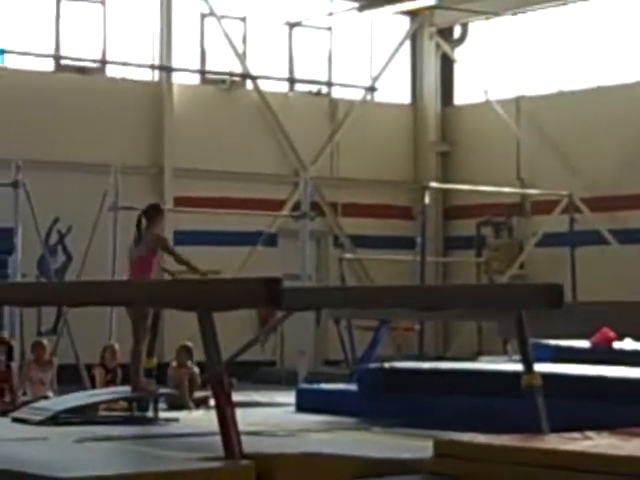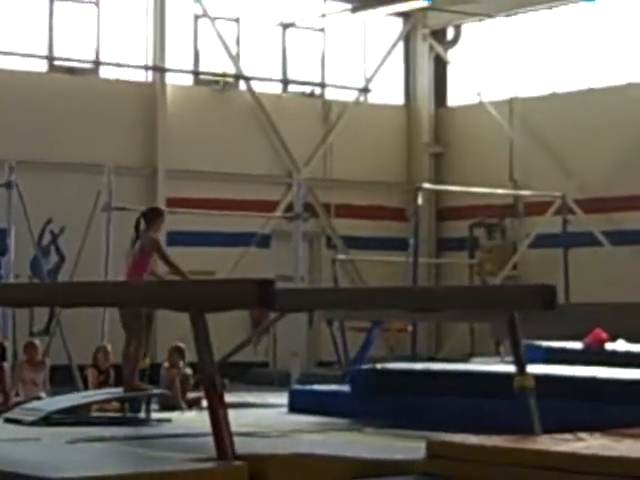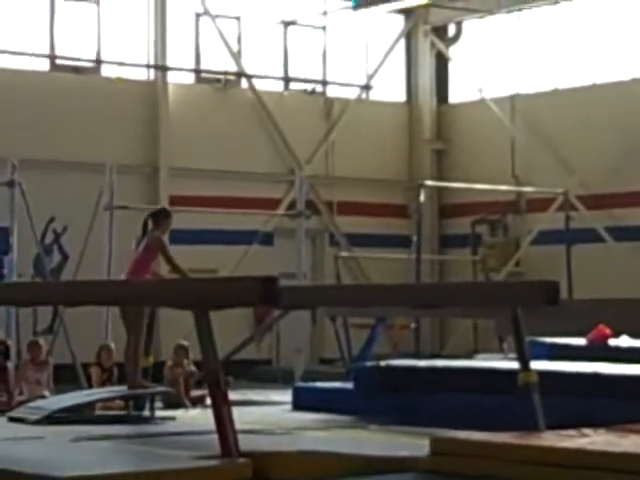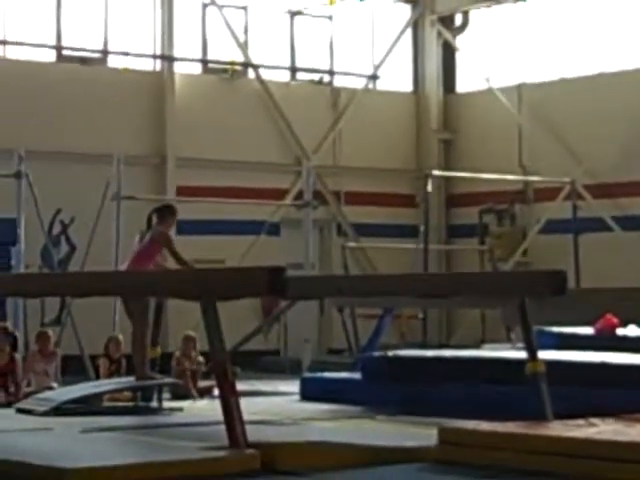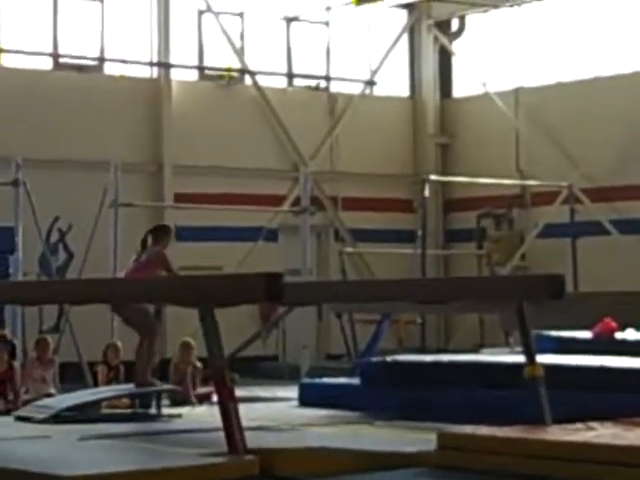
dt=0.3s
person 1, frame 1
left shoulder: (140, 237)
right shoulder: (156, 237)
right elbow: (178, 258)
right wrist: (201, 274)
left knee: (140, 336)
right knee: (141, 337)
left ankle: (137, 378)
right ankle: (137, 381)
person 1, frame 2
left shoulder: (138, 238)
right shoulder: (151, 240)
right elbow: (169, 264)
left wrist: (163, 280)
right wrist: (188, 280)
left knee: (131, 338)
right knee: (141, 337)
left ankle: (128, 379)
right ankle: (132, 379)
person 1, frame 3
left shoulder: (145, 238)
right shoulder: (157, 239)
right elbow: (172, 265)
left knee: (132, 336)
right knee: (137, 336)
left ankle: (132, 378)
right ankle: (135, 379)
person 1, frame 4
left shoulder: (149, 232)
right shoulder: (162, 233)
right elbow: (178, 259)
left knee: (138, 327)
right knee: (142, 326)
left ankle: (140, 370)
right ankle: (143, 370)
person 1, frame 5
left shoulder: (145, 252)
right shoulder: (158, 254)
left elbow: (153, 277)
right elbow: (174, 277)
left knee: (147, 333)
right knee: (151, 332)
left ankle: (142, 375)
right ankle: (144, 376)
